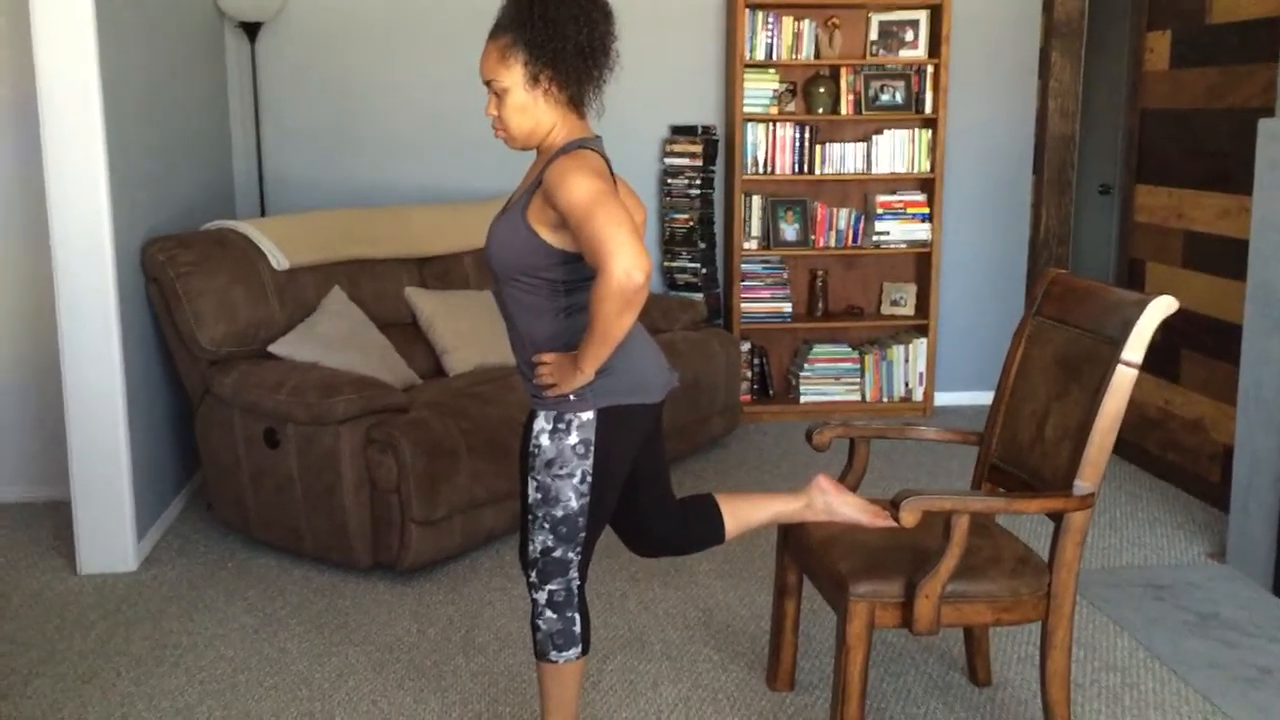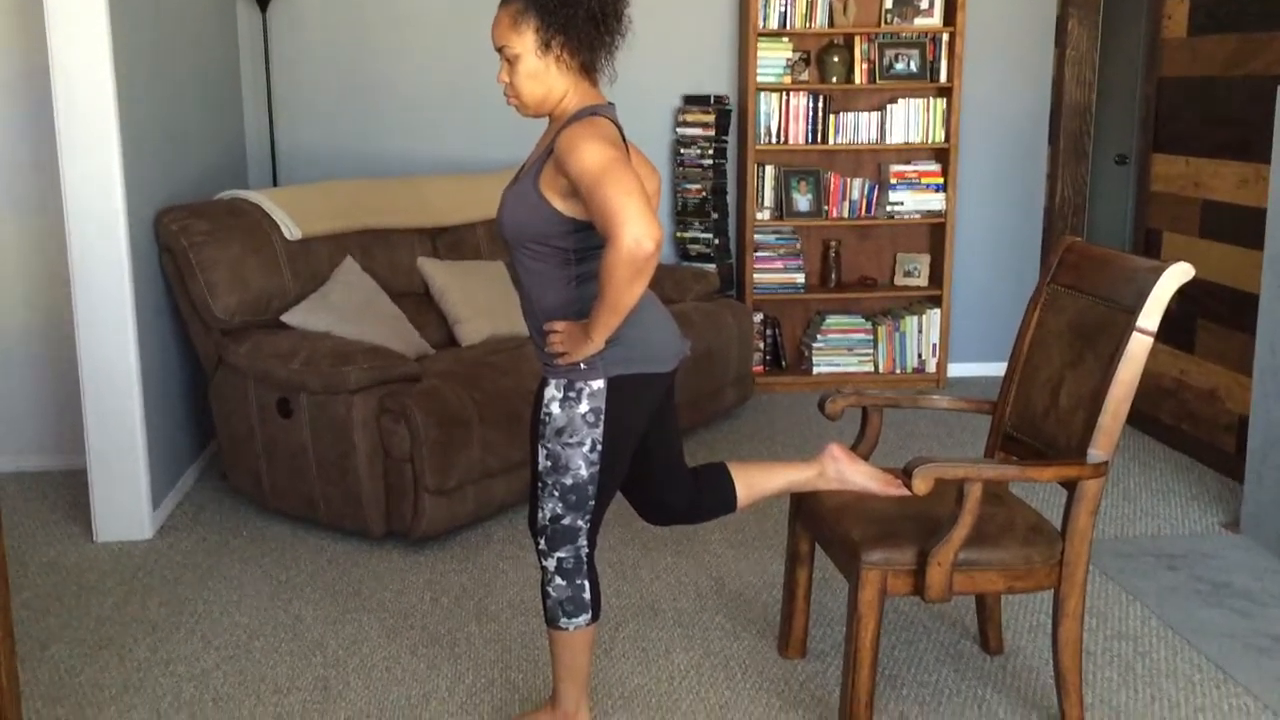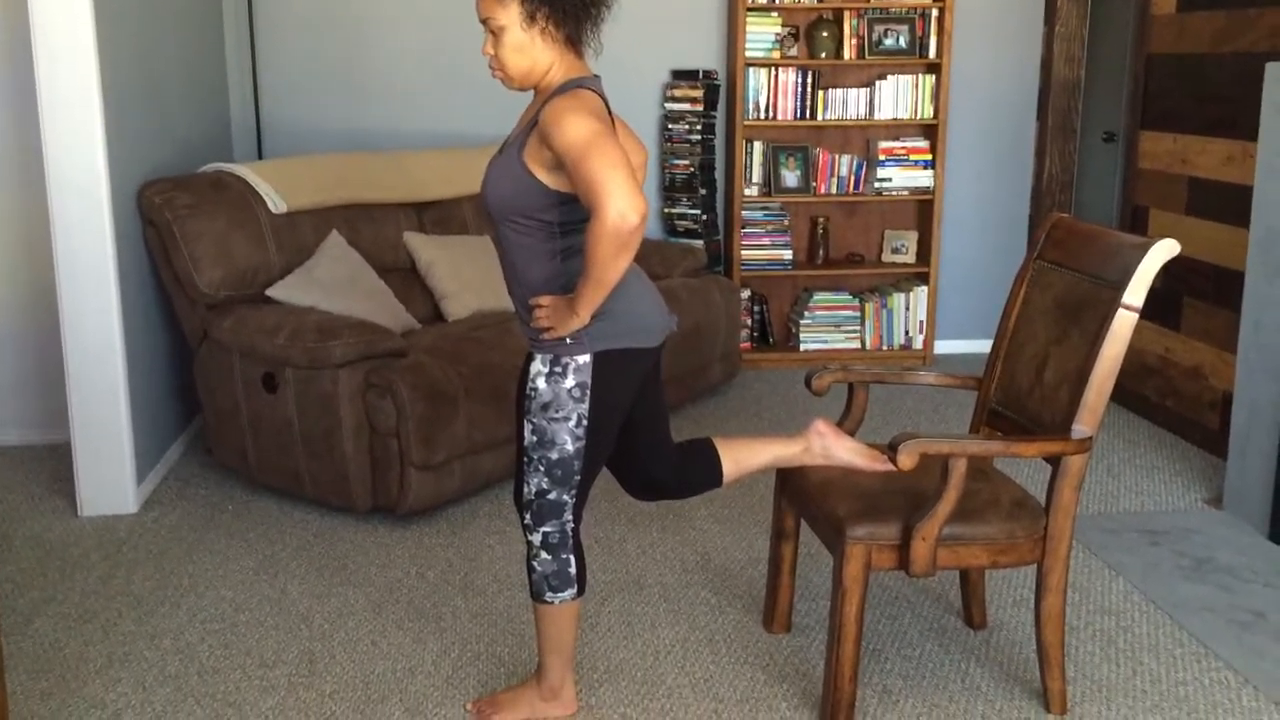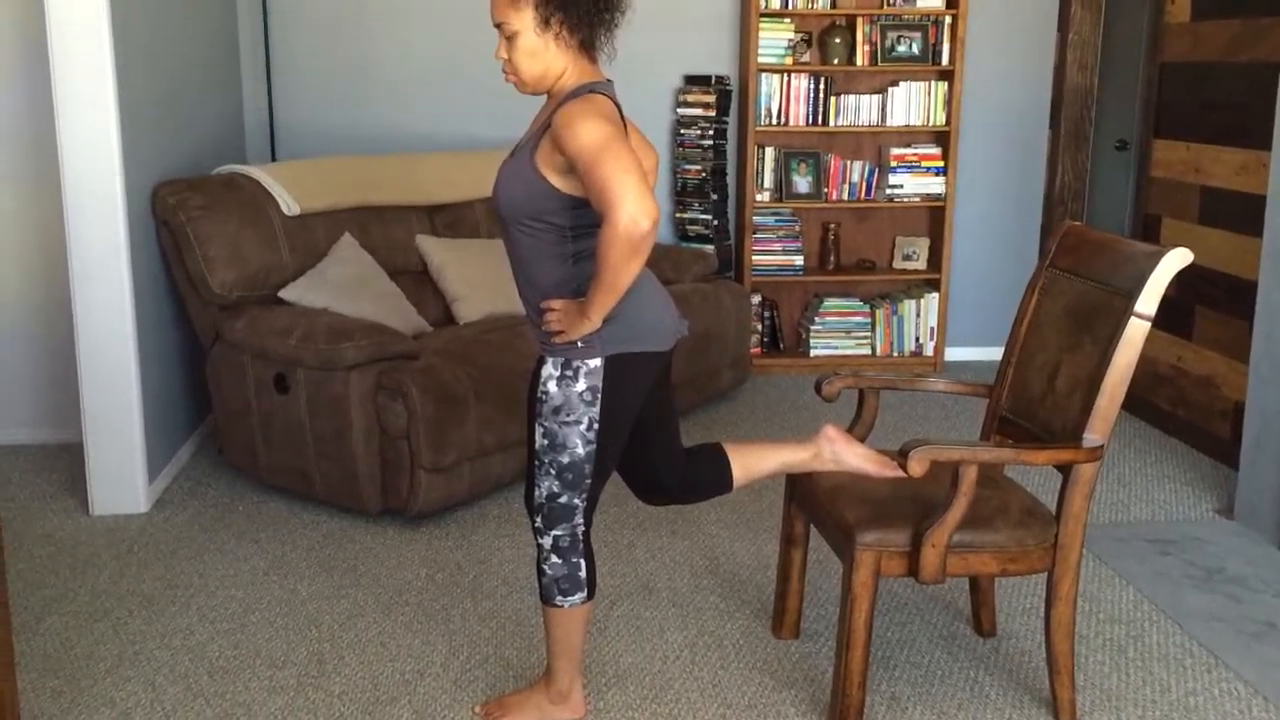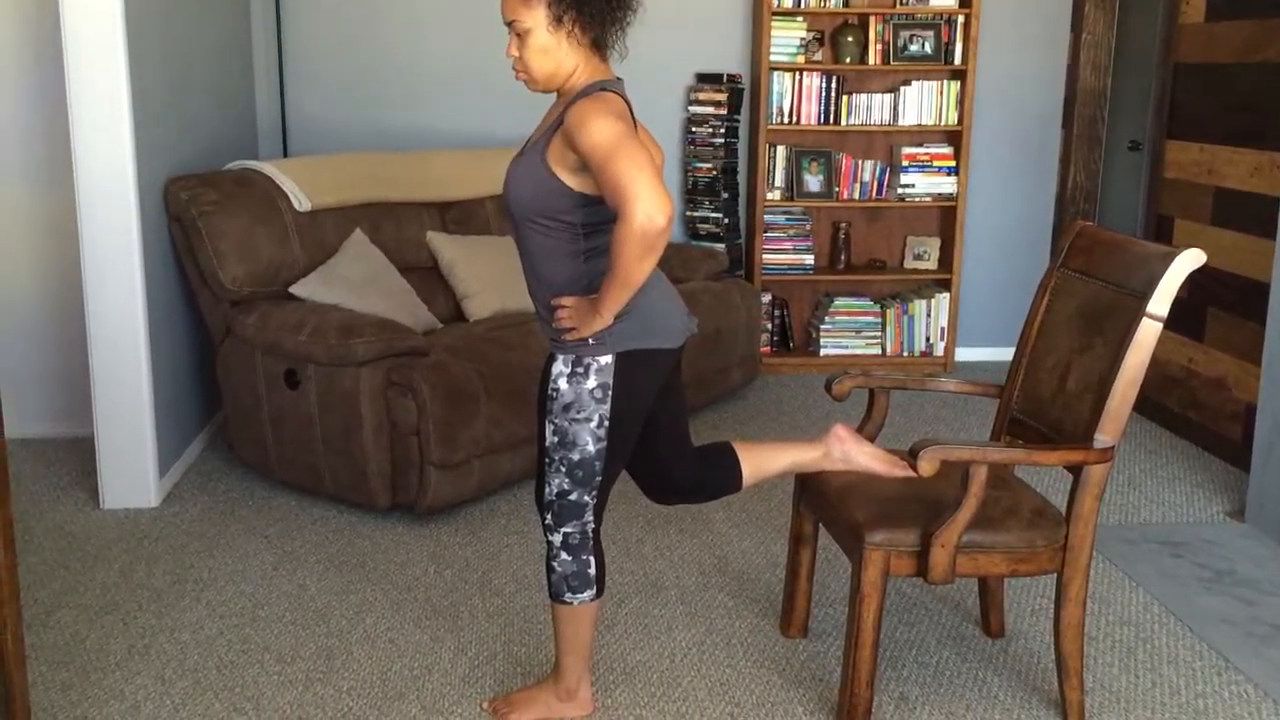
dt=0.5s
person 1, frame 1
left shoulder: (569, 170)
right shoulder: (566, 160)
left elbow: (628, 272)
right elbow: (632, 214)
left wrist: (582, 366)
left hip: (592, 403)
right hip: (619, 392)
left knee: (552, 569)
right knee: (659, 529)
right ankle: (810, 502)
person 1, frame 2
left shoulder: (579, 138)
right shoulder: (580, 127)
left elbow: (639, 239)
right elbow: (648, 183)
left wrist: (593, 334)
left hip: (604, 371)
right hip: (635, 357)
left knee: (562, 537)
right knee: (670, 496)
right ankle: (823, 471)
person 1, frame 3
left shoulder: (565, 110)
right shoulder: (566, 100)
left elbow: (623, 213)
right elbow: (634, 158)
left wrist: (578, 308)
left hip: (589, 346)
right hip: (621, 333)
left knee: (546, 512)
right knee: (656, 472)
right ankle: (809, 446)
person 1, frame 4
left shoulder: (578, 115)
right shoulder: (577, 104)
left elbow: (634, 218)
right elbow: (645, 161)
left wrist: (590, 313)
left hip: (599, 351)
right hip: (631, 337)
left knee: (557, 515)
right knee: (665, 477)
right ankle: (819, 451)
person 1, frame 5
left shoulder: (589, 113)
right shoulder: (586, 102)
left elbow: (650, 213)
right elbow: (652, 160)
left wrist: (603, 309)
left hip: (610, 347)
right hip: (640, 336)
left knee: (568, 512)
right knee: (675, 475)
right ankle: (830, 450)
